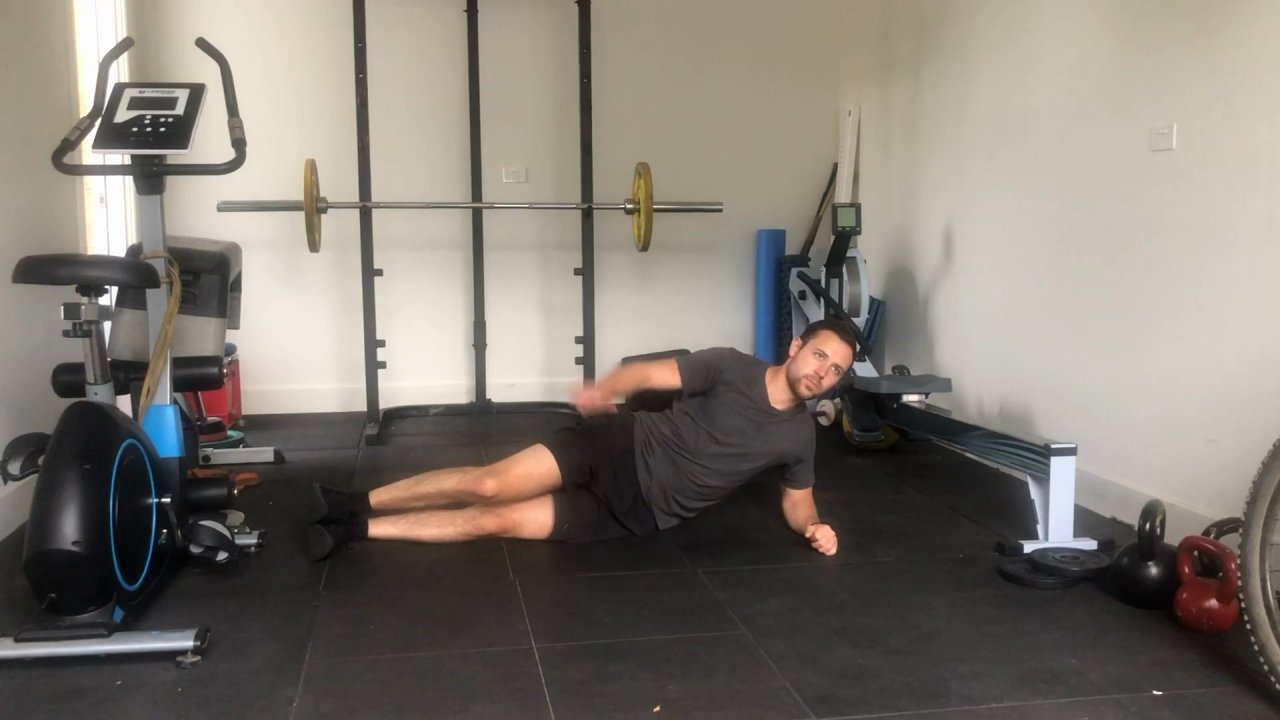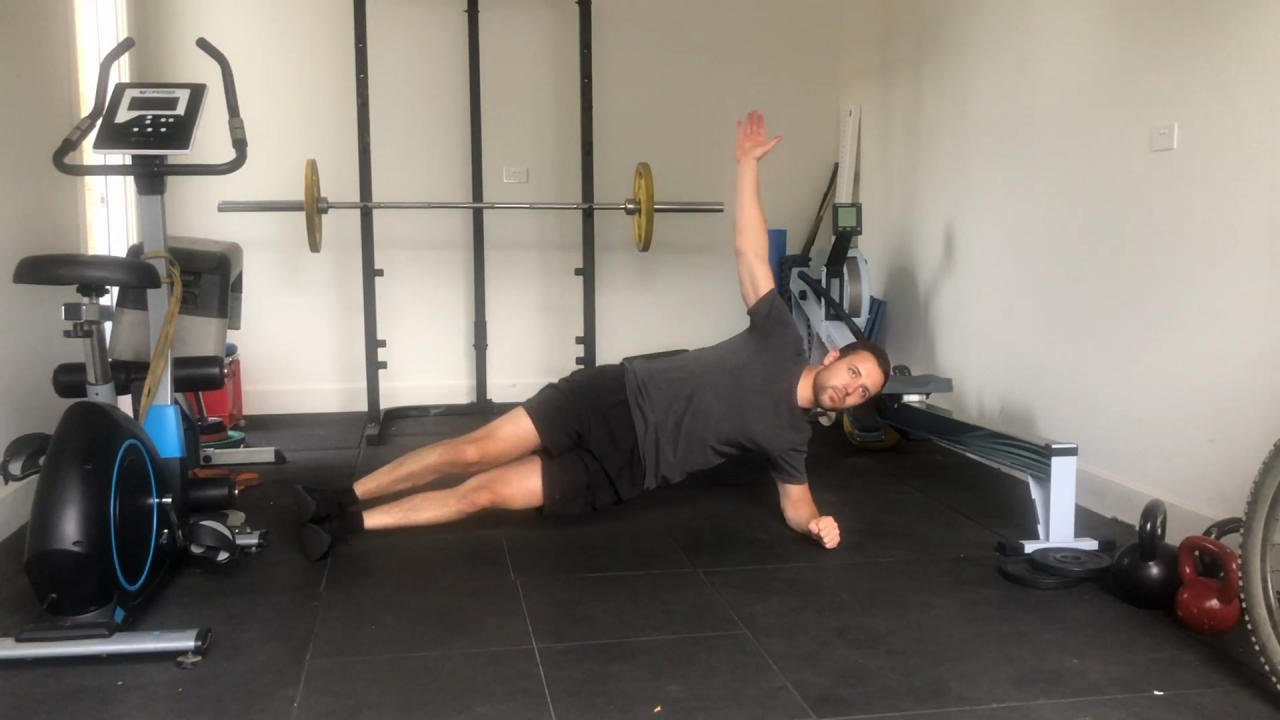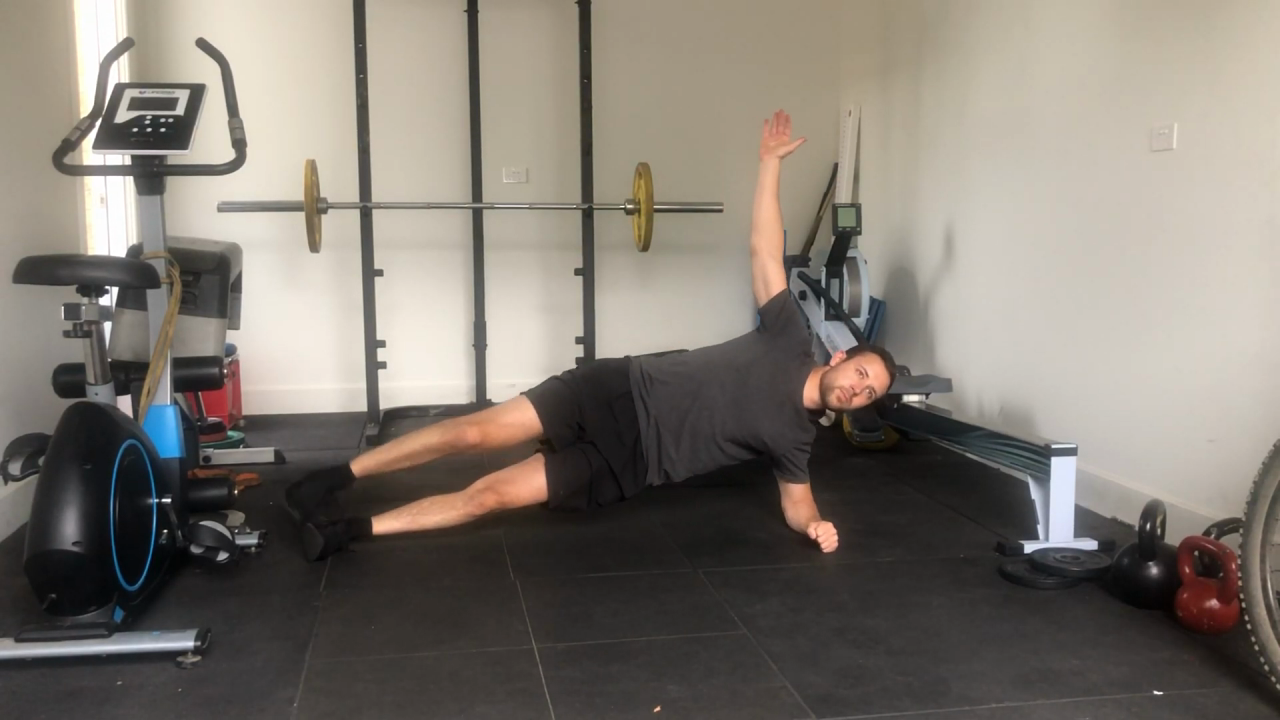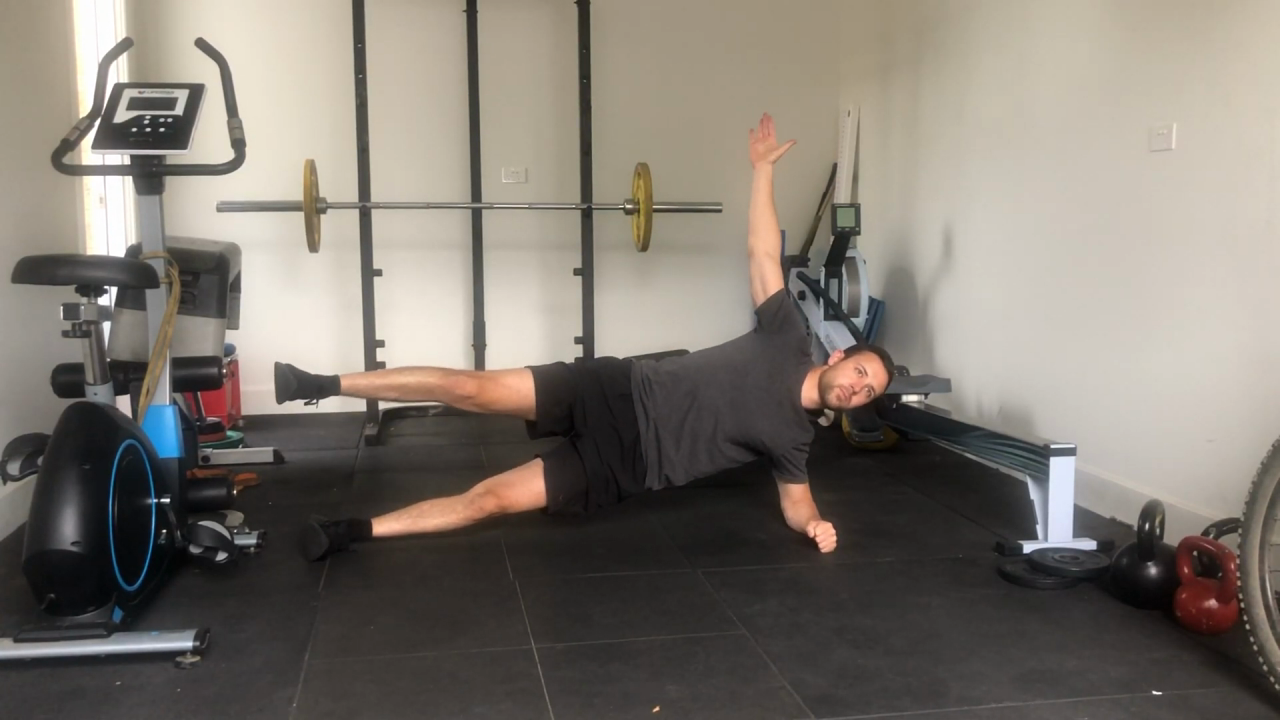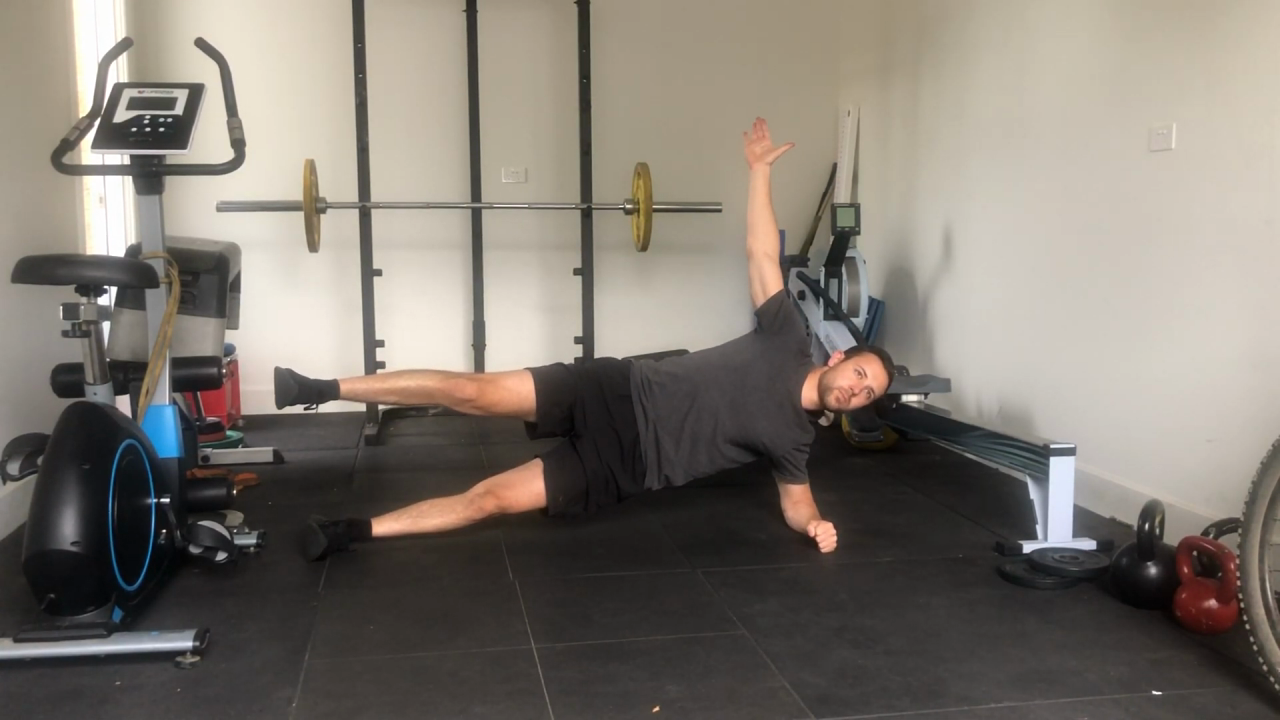
dt=1s
person 1, frame 1
left shoulder: (800, 437)
right shoulder: (734, 370)
left elbow: (797, 498)
right elbow: (649, 372)
left wrist: (815, 527)
right wrist: (606, 387)
left hip: (643, 512)
right hip: (622, 449)
left knee: (499, 523)
right knee: (495, 484)
left ankle: (359, 532)
right ankle: (357, 505)
person 1, frame 2
left shoulder: (790, 434)
right shoulder: (782, 342)
left elbow: (794, 498)
right elbow: (750, 249)
left wrist: (816, 523)
right wrist: (747, 161)
left hip: (621, 462)
right hip: (611, 398)
left knee: (486, 493)
right knee: (477, 452)
left ankle: (352, 523)
right ankle: (345, 501)
person 1, frame 3
left shoulder: (795, 434)
right shoulder: (791, 339)
left elbow: (795, 499)
right elbow: (764, 249)
left wrist: (816, 525)
right wrist: (770, 161)
left hip: (628, 457)
right hip: (619, 392)
left knee: (491, 494)
right knee: (477, 433)
left ankle: (351, 528)
right ankle: (340, 478)
person 1, frame 4
left shoulder: (793, 434)
right shoulder: (787, 339)
left elbow: (794, 498)
right elbow: (763, 252)
left wrist: (816, 525)
right wrist: (762, 168)
left hip: (623, 463)
right hip: (618, 393)
left knee: (487, 500)
right knee: (473, 390)
left ankle: (351, 531)
right ankle: (322, 384)
person 1, frame 5
left shoulder: (793, 435)
right shoulder: (787, 340)
left elbow: (794, 498)
right elbow: (762, 253)
left wrist: (815, 525)
right wrist: (759, 170)
left hip: (622, 464)
right hip: (616, 395)
left knee: (489, 499)
right knee: (473, 392)
left ankle: (352, 531)
right ankle: (320, 389)
